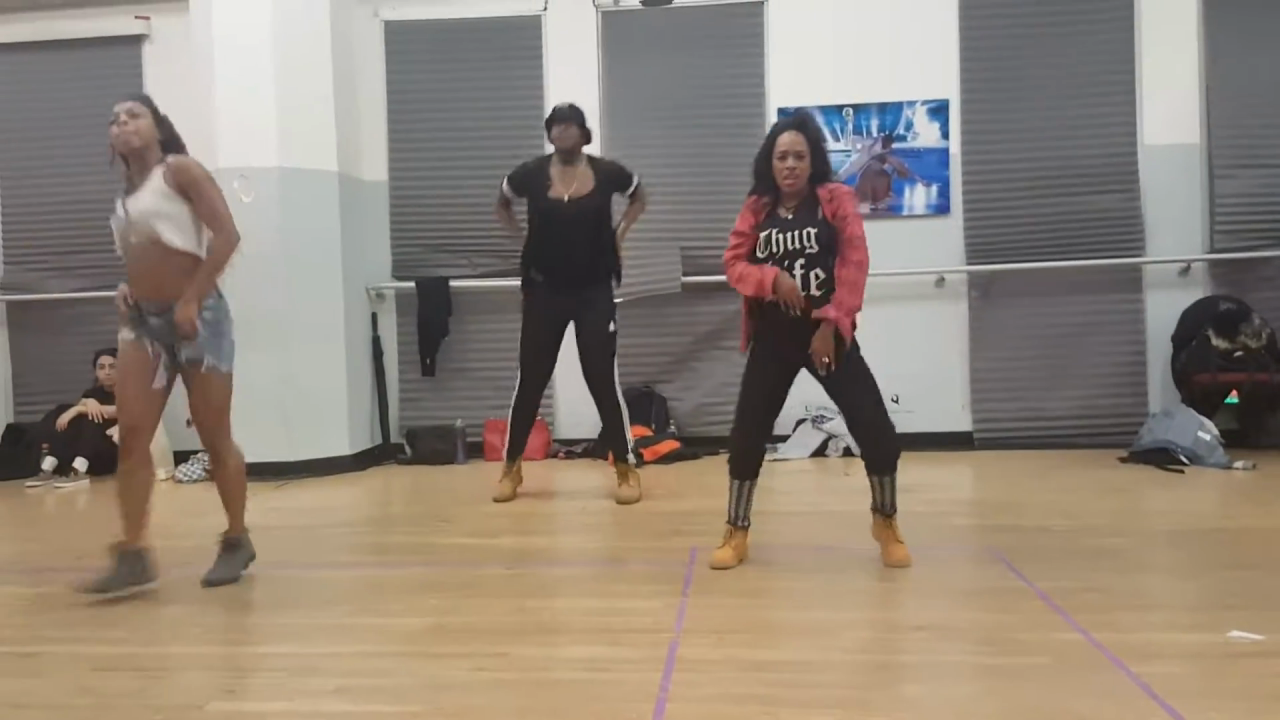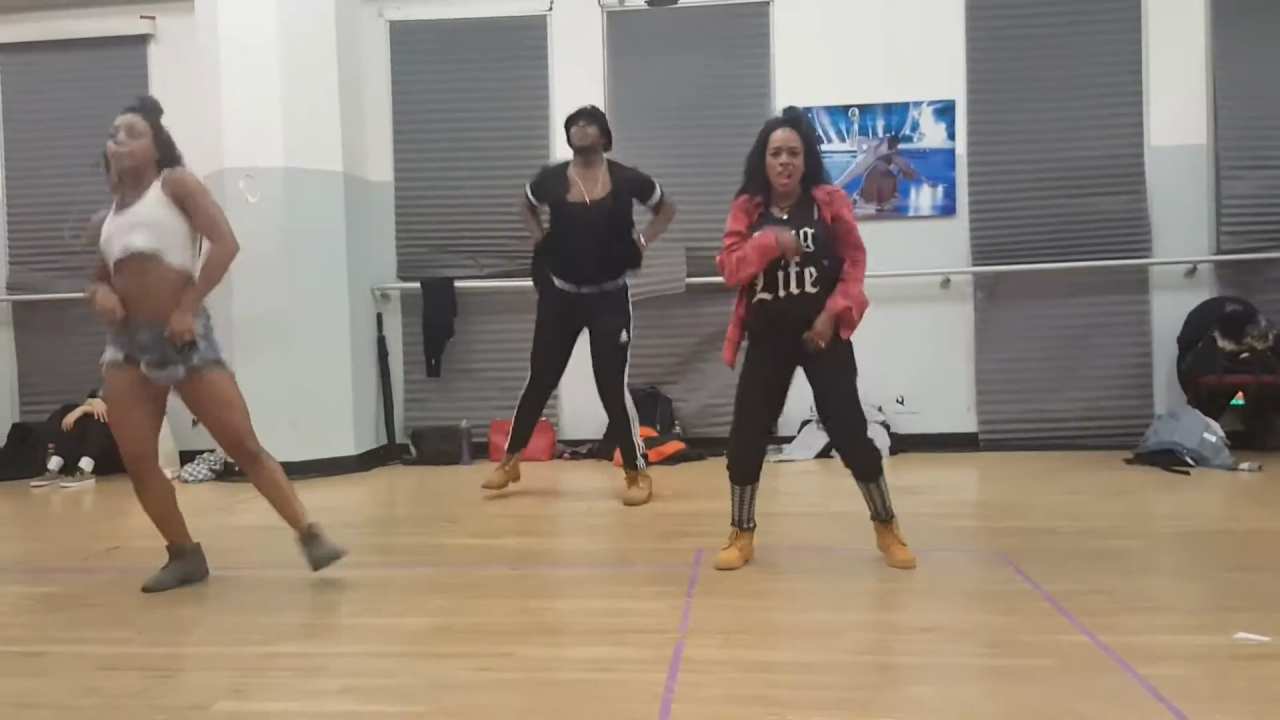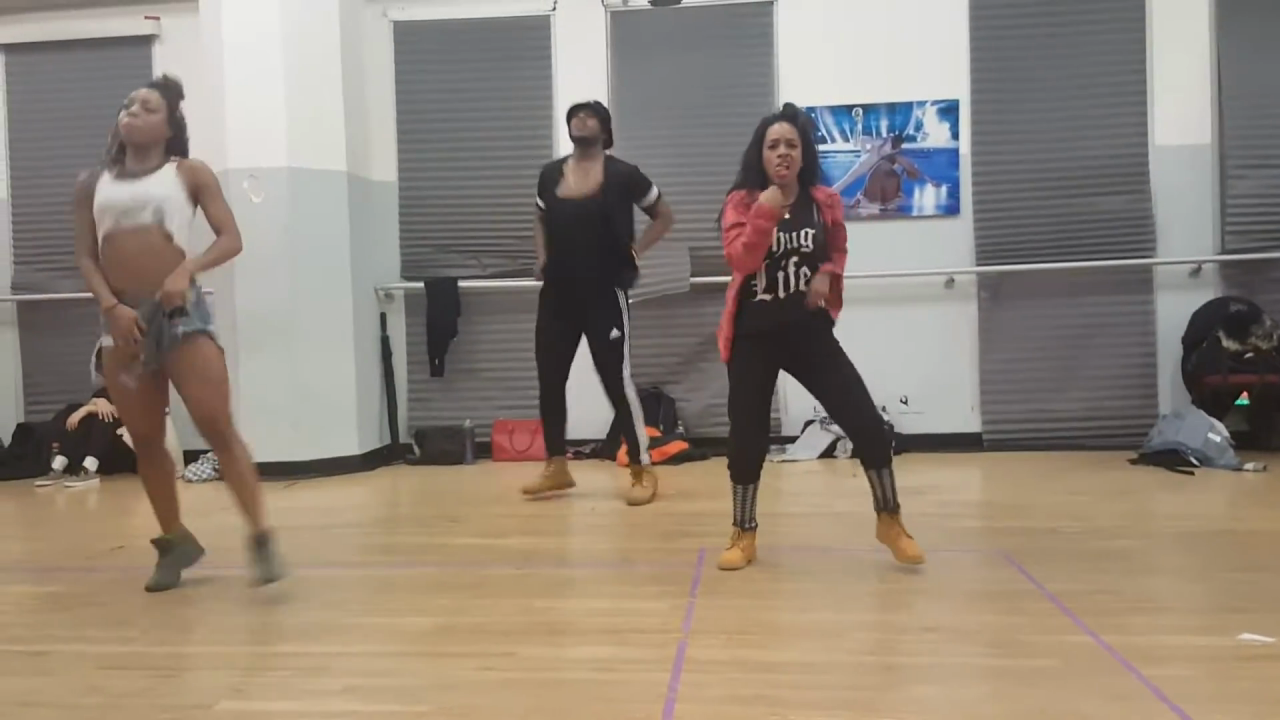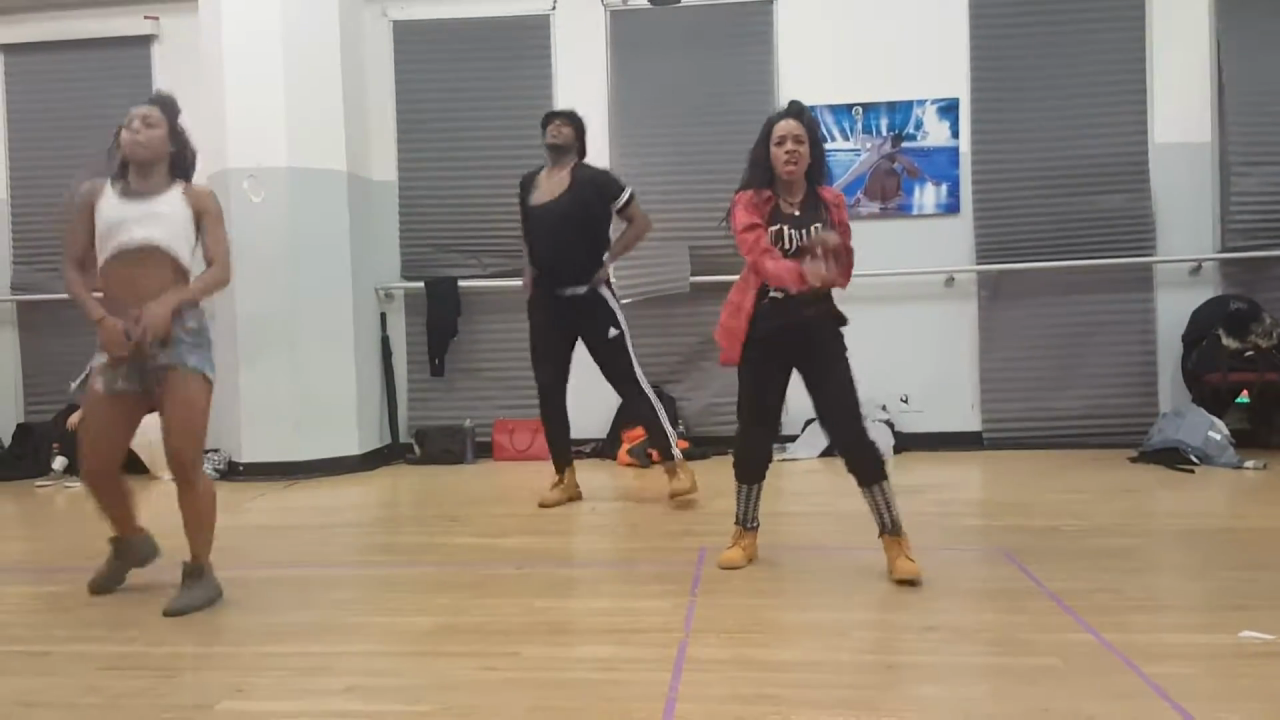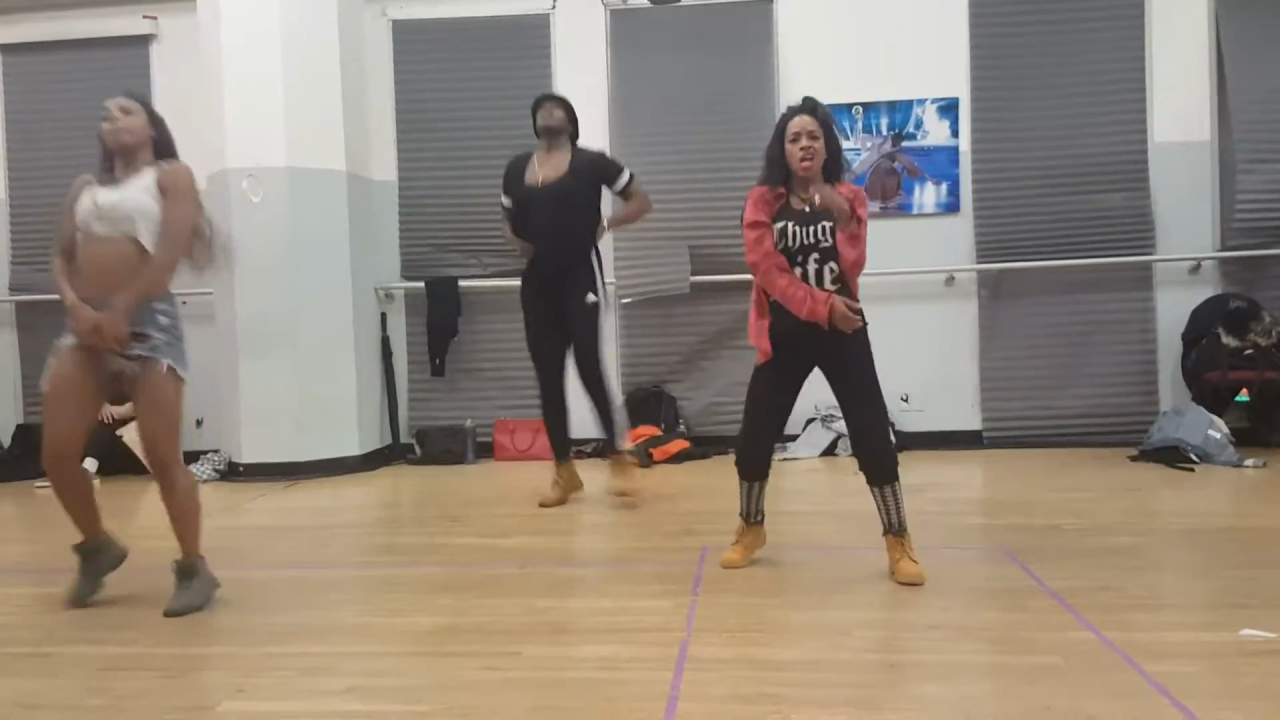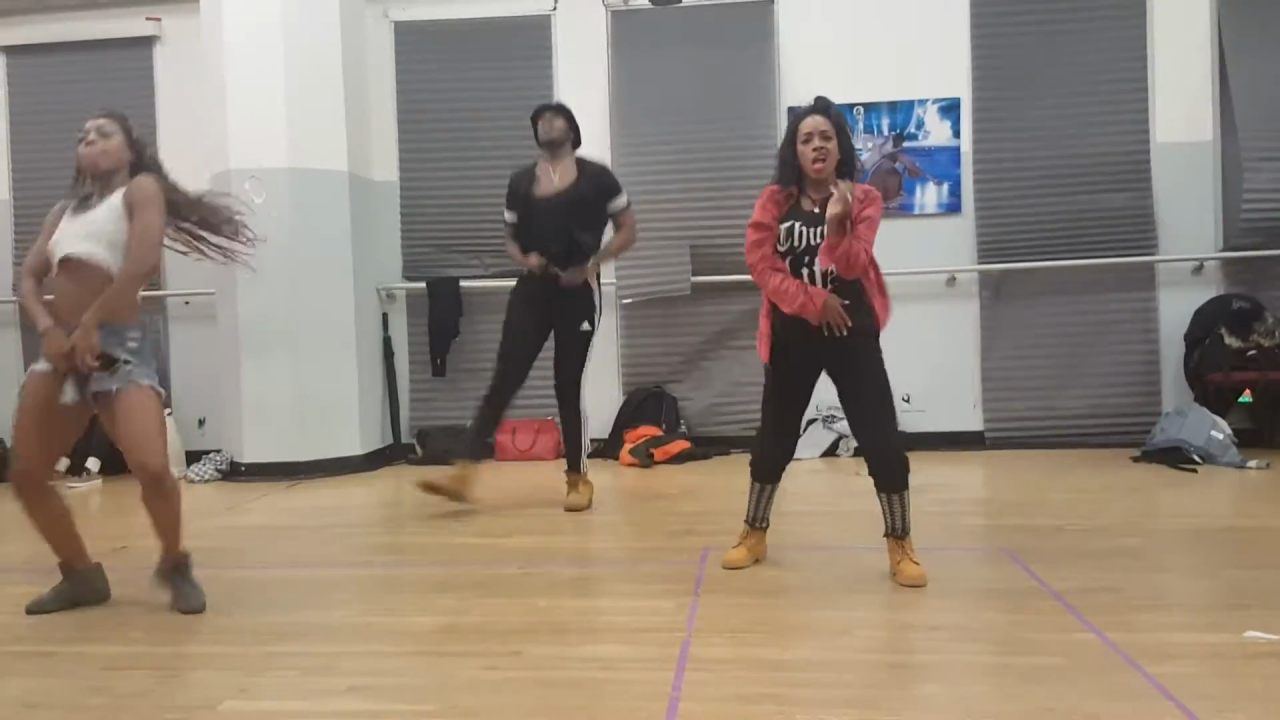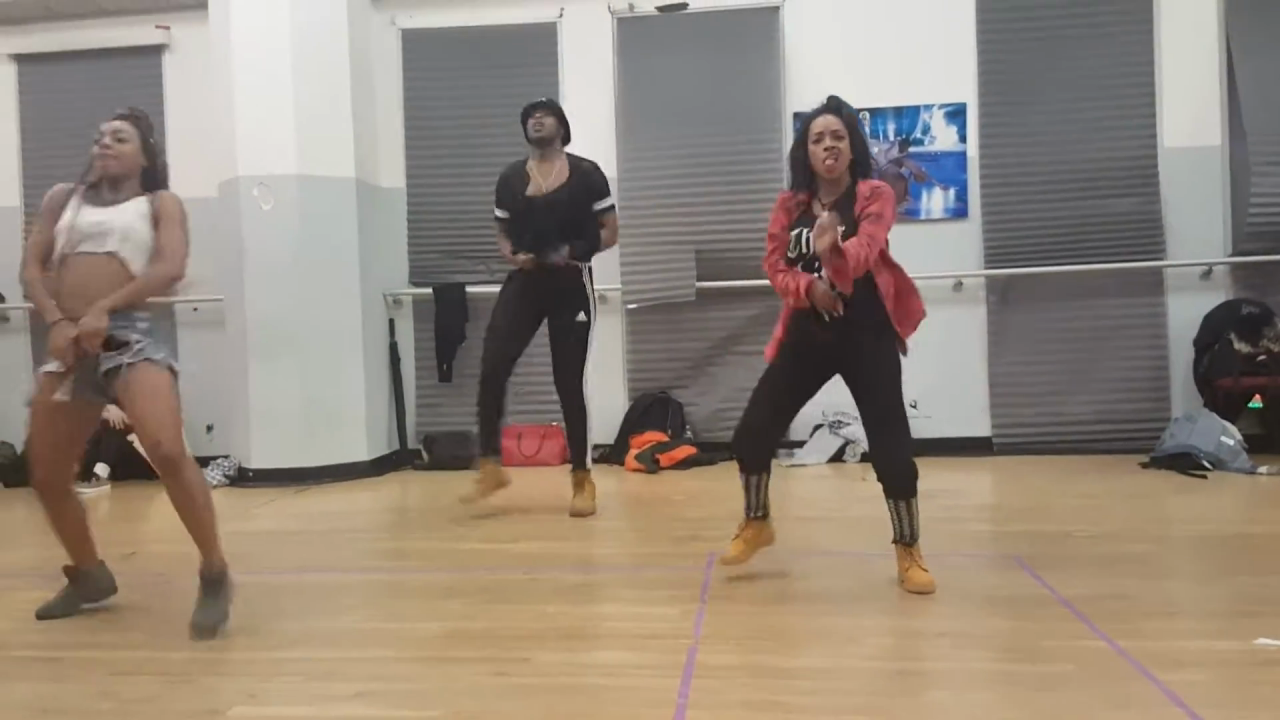
dt=0.2s
person 1, frame 1
left shoulder: (179, 167)
right shoulder: (123, 193)
left elbow: (227, 234)
left wrist: (190, 296)
right wrist: (128, 289)
left hip: (195, 315)
right hip: (143, 321)
left knee: (215, 439)
right knee: (132, 439)
left ankle: (235, 541)
right ankle: (130, 556)
person 1, frame 2
left shoulder: (176, 183)
right shoulder: (104, 219)
left elbow: (225, 243)
right elbow: (100, 278)
left wrist: (188, 307)
right wrist: (100, 294)
left hip: (186, 336)
right hip: (126, 343)
left knee: (243, 444)
right knee: (137, 460)
left ankle: (308, 536)
right ankle: (185, 554)
person 1, frame 3
left shoulder: (191, 172)
right shoulder: (91, 183)
left elbow: (232, 238)
right elbow: (85, 256)
left wrist: (184, 273)
right wrist: (110, 303)
left hip: (184, 309)
right hip: (127, 319)
left knee: (218, 428)
right knee: (145, 441)
left ankle: (261, 540)
right ankle: (175, 544)
person 1, frame 4
left shoulder: (196, 199)
right shoulder: (94, 195)
left elbow: (220, 271)
right elbow: (74, 268)
left wrist: (167, 306)
right wrist: (102, 319)
left hip: (179, 335)
right hip: (118, 340)
left knee: (185, 462)
right knee: (96, 468)
left ankle: (199, 573)
right ankle: (130, 540)
person 1, frame 5
left shoulder: (170, 175)
right shoulder: (86, 187)
left elbow: (172, 248)
right elbow: (62, 256)
left wrist: (117, 306)
right wrist: (76, 307)
left hip: (147, 321)
right hip: (86, 327)
left knee: (164, 458)
right knee: (56, 454)
left ankle: (193, 571)
right ankle: (97, 547)
person 1, frame 6
left shoulder: (142, 190)
right shoulder: (62, 212)
left elbow: (144, 263)
right elbow: (28, 279)
left wrist: (89, 324)
right wrist: (49, 330)
left hip: (123, 346)
right hip: (62, 350)
left knee: (149, 467)
right knee: (25, 475)
left ankle: (176, 564)
right ankle: (83, 575)
person 1, frame 7
left shoulder: (161, 204)
right shoulder: (61, 198)
left elbow: (170, 269)
right elbow: (31, 266)
left wrist: (103, 308)
right wrist: (57, 324)
left hip: (132, 334)
right hip: (70, 345)
left knee: (168, 452)
right knee: (47, 476)
left ankle: (216, 577)
right ankle: (88, 576)
person 2, frame 1
left shoulder: (835, 199)
right shoulder: (755, 209)
left elbow: (854, 263)
right elbow: (733, 266)
left wrist: (833, 323)
right wrist: (771, 279)
left hip: (826, 334)
right hip: (770, 337)
left knee: (875, 429)
right knee: (747, 433)
left ankle: (886, 524)
right ankle: (736, 534)
person 2, frame 2
left shoulder: (829, 200)
right shoulder: (746, 208)
left elbow: (854, 259)
right elbow: (730, 270)
left wrist: (836, 309)
right wrist: (766, 244)
left hip: (821, 333)
right hip: (767, 336)
left knee: (850, 434)
right knee: (747, 436)
left ankle: (886, 529)
right ankle: (741, 535)
person 2, frame 3
left shoulder: (825, 202)
right shoulder: (741, 203)
left elbow: (836, 255)
right elbow: (739, 261)
left wrist: (829, 278)
right wrist: (765, 210)
left hip: (809, 330)
right hip: (753, 334)
left knee: (865, 421)
right knee: (746, 435)
left ankle: (890, 521)
right ankle: (743, 536)
person 2, frame 4
left shoulder: (831, 202)
right shoulder: (749, 204)
left elbow: (841, 274)
right elbow: (763, 263)
left wrist: (836, 247)
right wrist: (801, 272)
left hip: (819, 331)
right hip: (765, 334)
left knee: (851, 436)
right knee: (753, 438)
left ankle: (895, 543)
right ankle: (745, 535)
person 2, frame 5
left shoulder: (849, 197)
right shoulder: (763, 200)
left elbow: (854, 264)
right elbow: (765, 267)
left wrist: (842, 217)
right wrist: (819, 305)
left hip: (843, 332)
right hip: (787, 333)
left knee: (873, 434)
right knee: (756, 435)
left ankle: (898, 545)
right ankle: (749, 531)
person 2, frame 6
left shoulder: (863, 198)
right shoulder: (774, 200)
left elbow: (853, 263)
right elbow: (761, 263)
left wrist: (837, 225)
right wrist: (811, 300)
left hip: (853, 336)
right hip: (793, 336)
left knee: (882, 442)
right knee: (774, 440)
left ankle: (900, 547)
right ankle: (754, 533)
person 2, frame 7
left shoulder: (875, 195)
right shoulder: (790, 206)
left elbow: (866, 249)
right elbow: (775, 267)
left wrist: (833, 248)
right wrist: (807, 286)
left hip: (870, 337)
right hip: (807, 338)
left knee: (891, 449)
right knee: (752, 432)
left ankle: (909, 555)
right ankle: (755, 526)
person 3, frame 1
left shoulder: (606, 172)
right shoulder: (531, 173)
left elbow: (639, 196)
right elbow: (502, 204)
left wrist: (620, 231)
right wrist: (522, 238)
left hip: (593, 290)
right hip: (544, 290)
left knee: (602, 380)
right knee: (531, 379)
left ankle: (627, 470)
right ankle: (512, 470)
person 3, frame 2
left shoulder: (626, 178)
right shoulder: (550, 178)
left elbow: (667, 209)
right elbow: (528, 210)
left wrist: (641, 243)
right wrist: (541, 247)
left hip: (609, 296)
right hip: (561, 295)
left knee: (612, 386)
right knee: (540, 380)
left ankle: (637, 473)
right ankle: (510, 461)
person 3, frame 3
left shoulder: (621, 175)
right shoulder: (549, 174)
left elbow: (664, 217)
left wrist: (632, 254)
right wrist: (544, 257)
left hip: (603, 291)
right hip: (559, 291)
left knee: (616, 382)
right knee: (550, 379)
left ankle: (643, 472)
right ankle: (556, 466)
person 3, frame 4
left shoulder: (594, 180)
right shoulder: (528, 183)
left elbow: (640, 222)
left wrist: (606, 259)
right wrist: (529, 271)
left hip: (590, 297)
right hip: (547, 301)
left knee: (629, 381)
right knee: (549, 391)
left ankle: (676, 464)
right ankle: (566, 478)
person 3, frame 5
left shoulder: (592, 162)
right shoulder: (517, 168)
left elbow: (641, 202)
right elbow: (509, 222)
left wrist: (602, 226)
right wrist: (519, 244)
left hip: (580, 271)
right hip: (539, 276)
left knee: (589, 367)
right knee: (548, 378)
left ankle: (619, 461)
right ankle: (564, 472)
person 3, frame 6
left shoulder: (596, 175)
right shoulder: (521, 180)
left elbow: (628, 232)
right elbow: (510, 237)
left wrist: (593, 263)
right wrist: (525, 260)
left hip: (577, 292)
right hip: (533, 289)
left knee: (567, 386)
right knee: (504, 378)
left ankle: (577, 479)
right ankle: (464, 472)
person 3, frame 7
left shoulder: (586, 173)
right shoulder: (510, 178)
left elbow: (609, 233)
right elbow: (501, 233)
left wrist: (574, 253)
right wrist: (514, 256)
left hip: (570, 284)
right hip: (524, 283)
left knee: (569, 382)
right knee: (493, 369)
left ankle: (582, 479)
right ankle: (489, 467)
